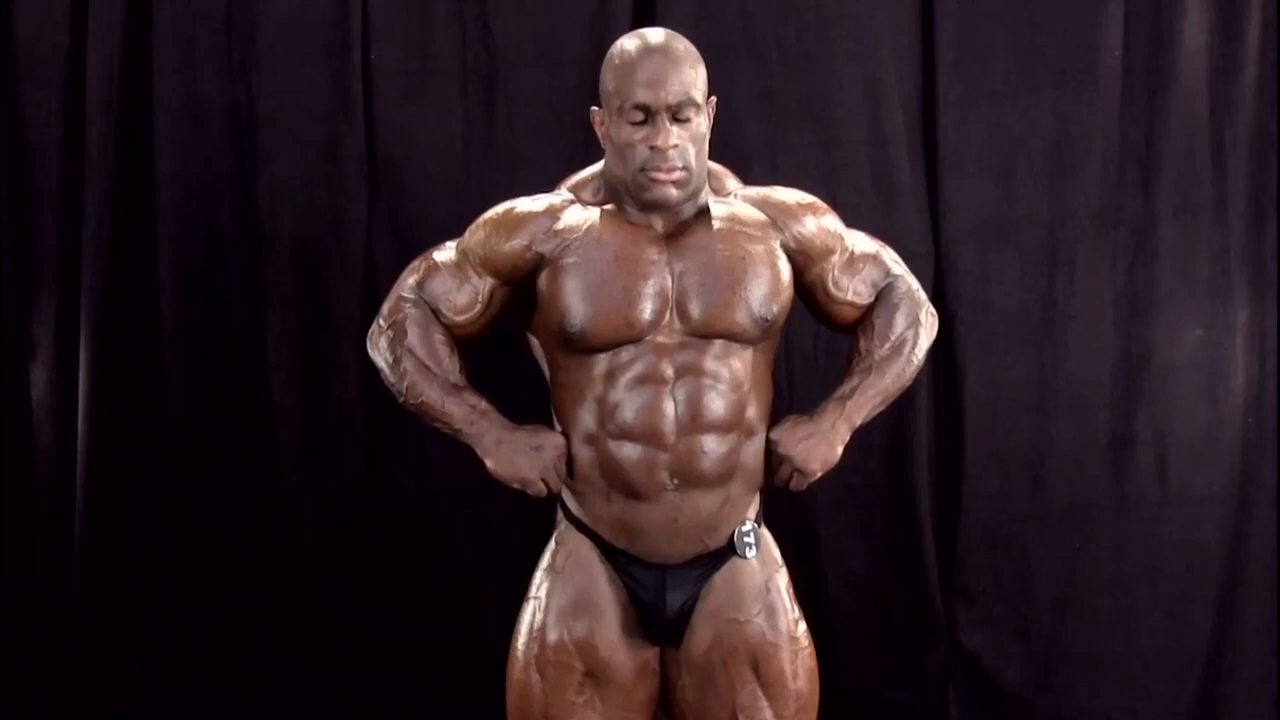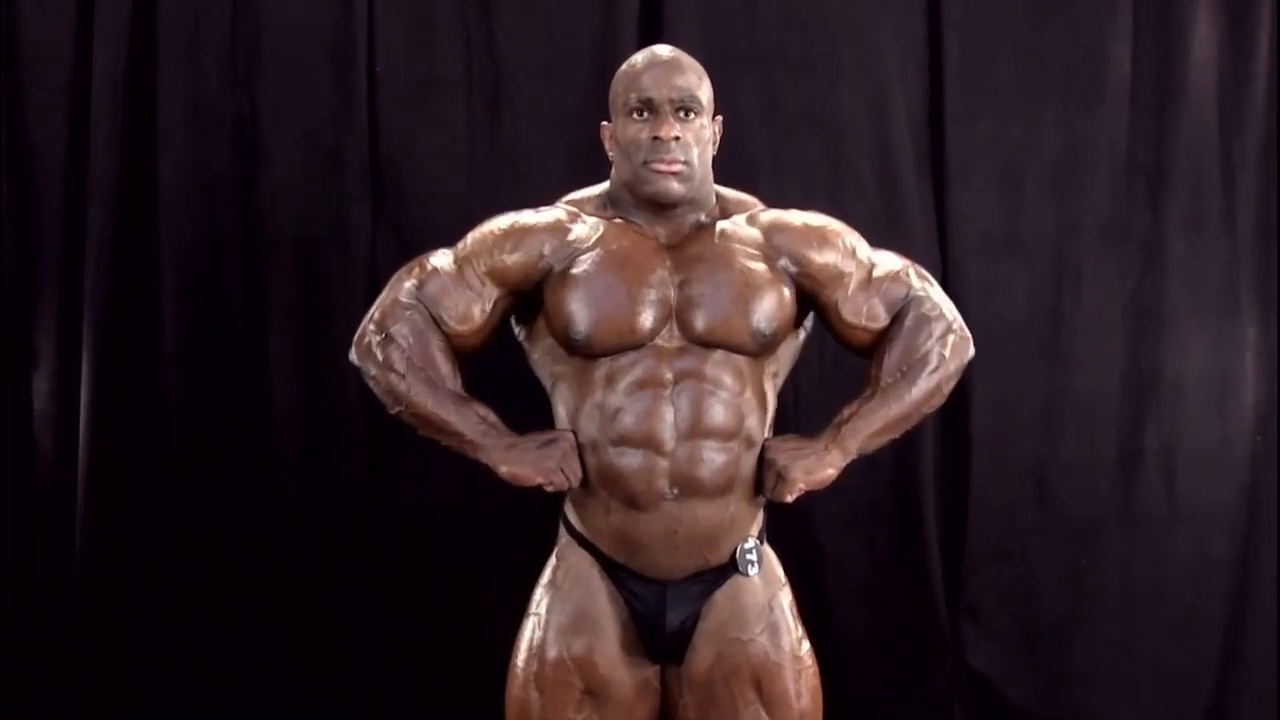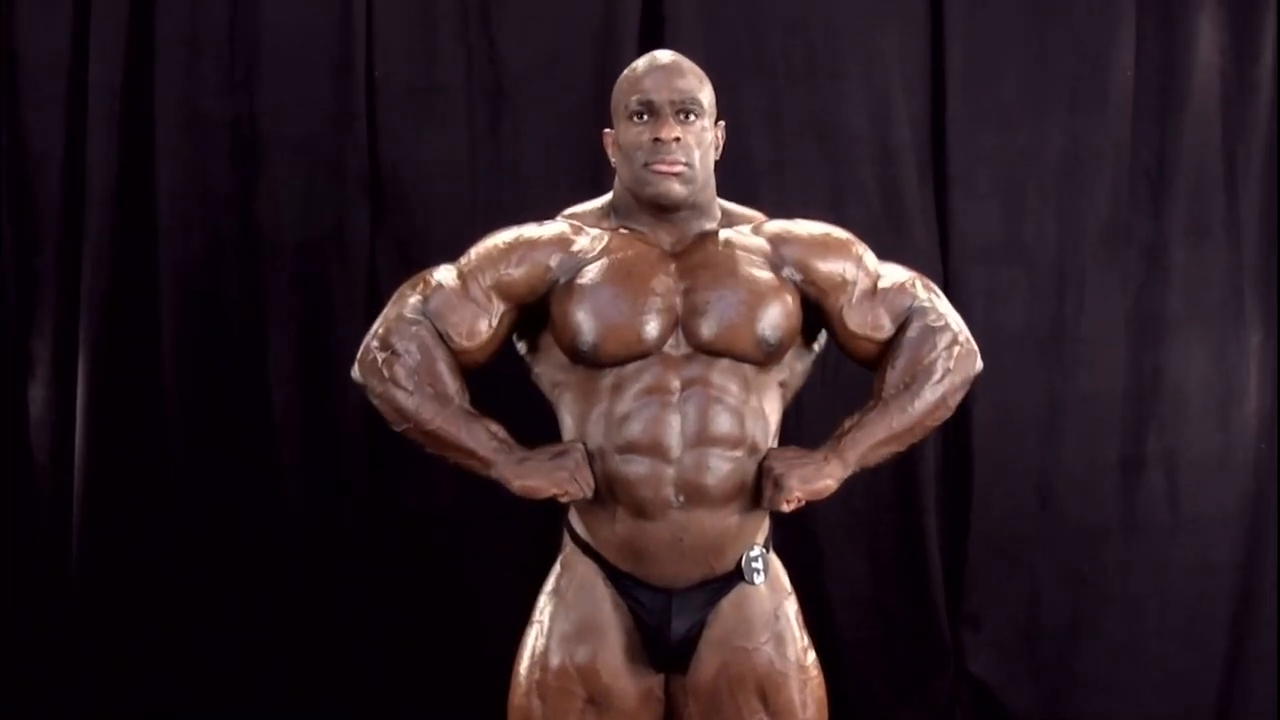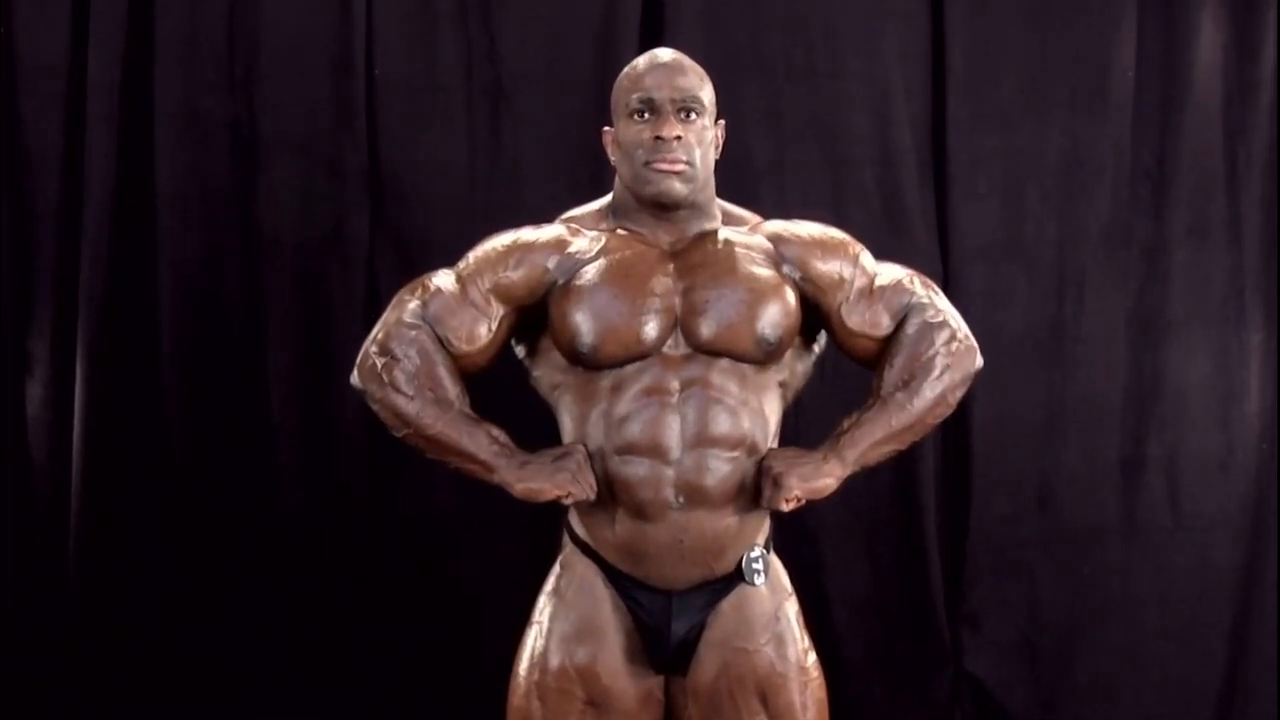
dt=0.7s
person 1, frame 1
left shoulder: (781, 222)
right shoulder: (539, 230)
left elbow: (904, 306)
right elbow: (404, 321)
left wrist: (835, 421)
right wrist: (491, 434)
left hip: (736, 572)
right hip: (592, 572)
person 1, frame 2
left shoulder: (787, 245)
right shoulder: (543, 244)
left elbow: (939, 332)
right elbow: (388, 334)
left wrist: (835, 446)
right wrist: (497, 445)
left hip: (737, 588)
right hip: (591, 587)
person 1, frame 3
left shoulder: (793, 255)
right shoulder: (547, 256)
left elbow: (945, 342)
right elbow: (392, 349)
left wrist: (837, 457)
right wrist: (507, 459)
left hip: (743, 596)
right hip: (597, 594)
person 1, frame 4
left shoulder: (794, 256)
right shoulder: (545, 259)
left elbow: (945, 344)
right elbow: (392, 355)
left wrist: (837, 458)
right wrist: (508, 463)
left hip: (745, 595)
right hip: (597, 596)
